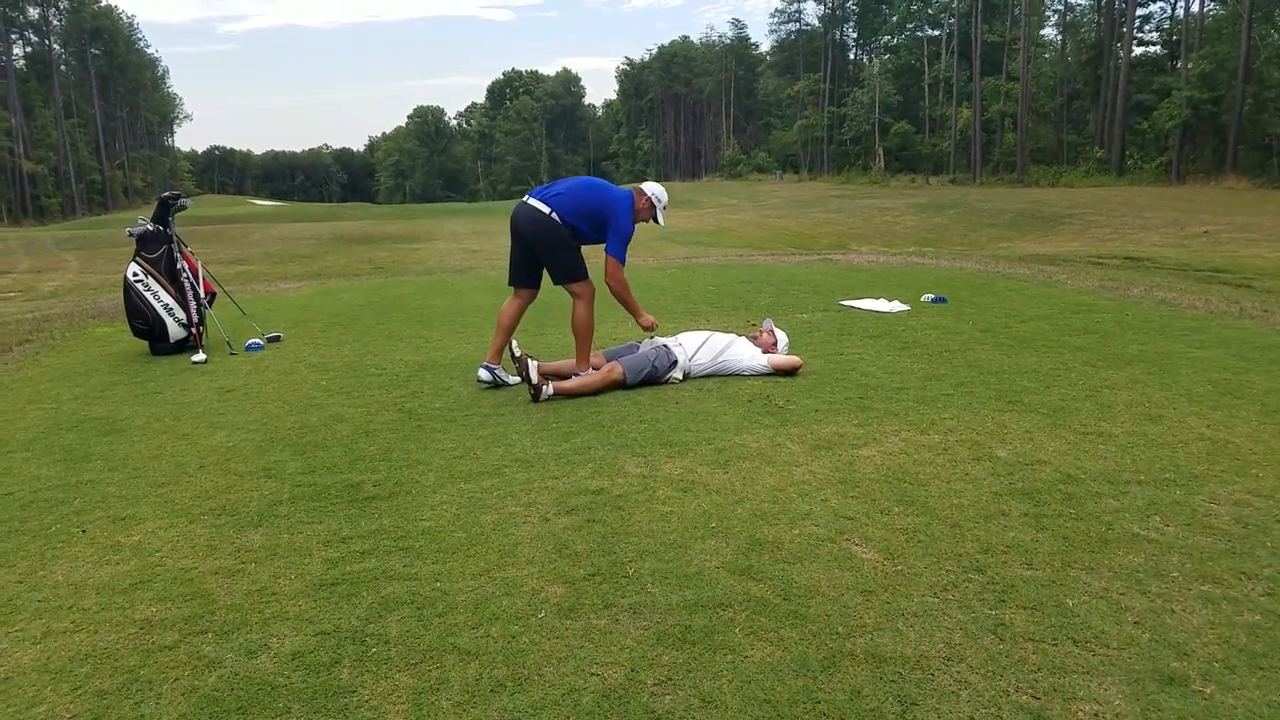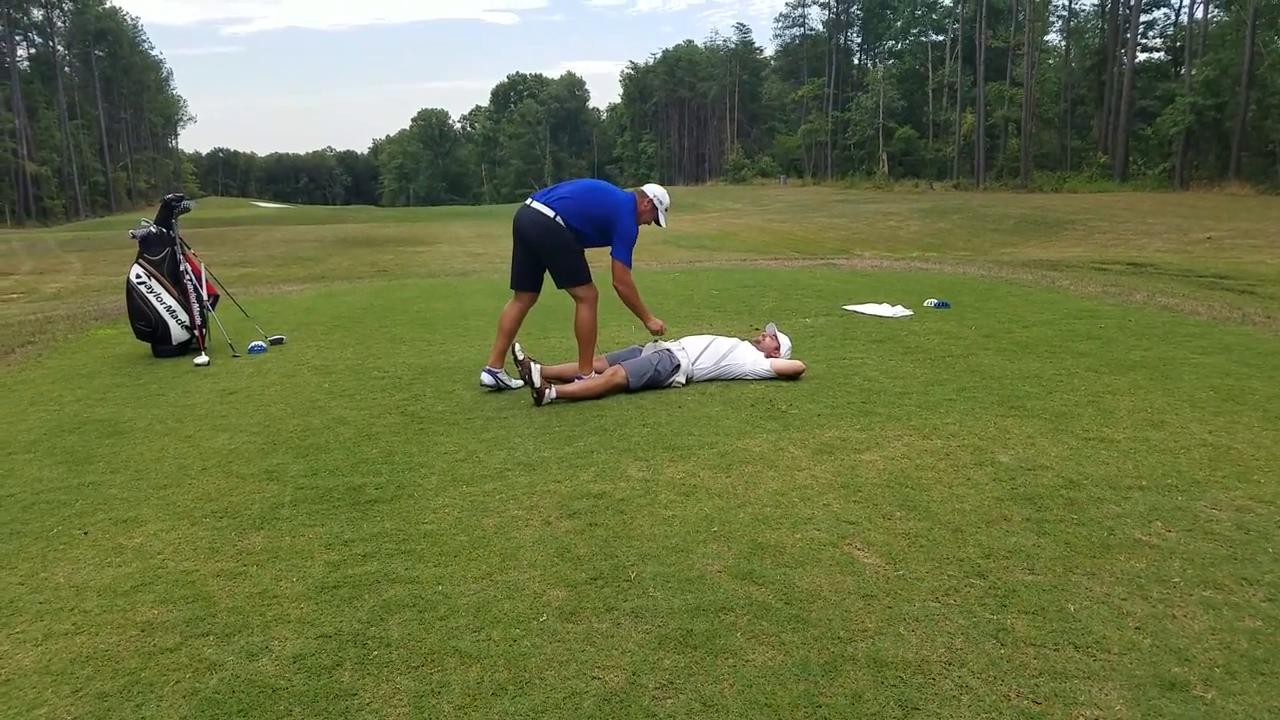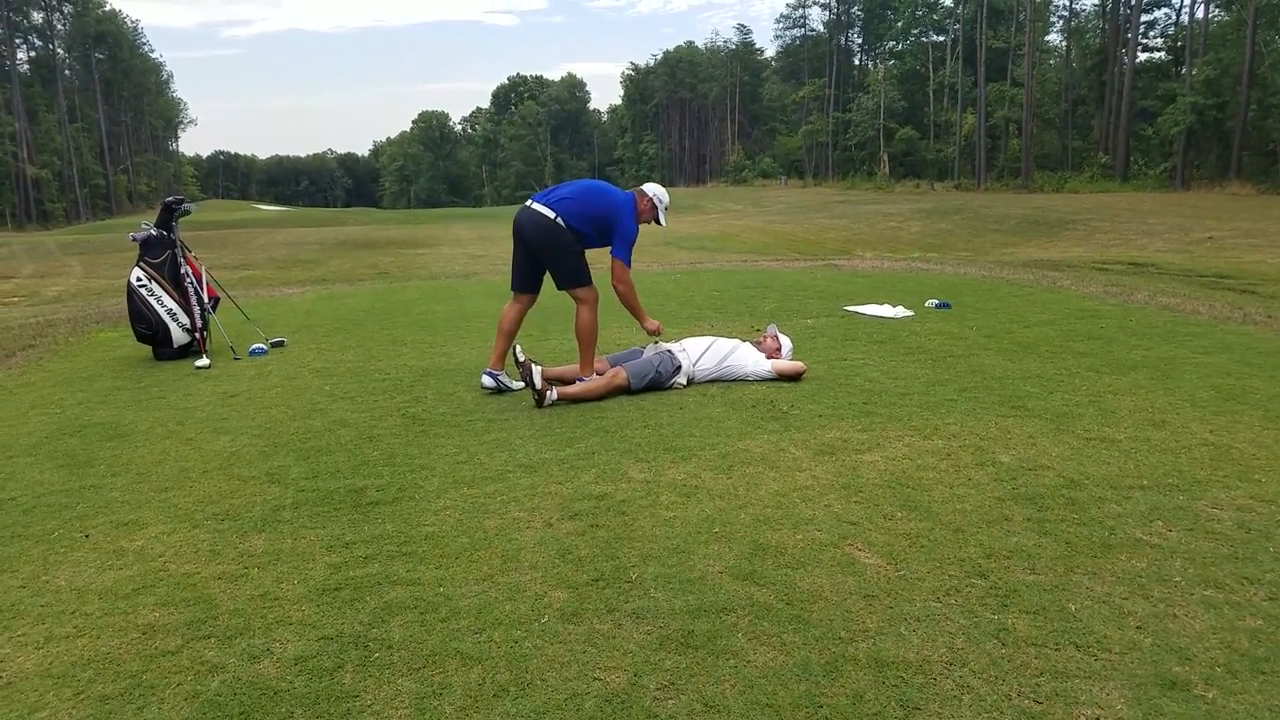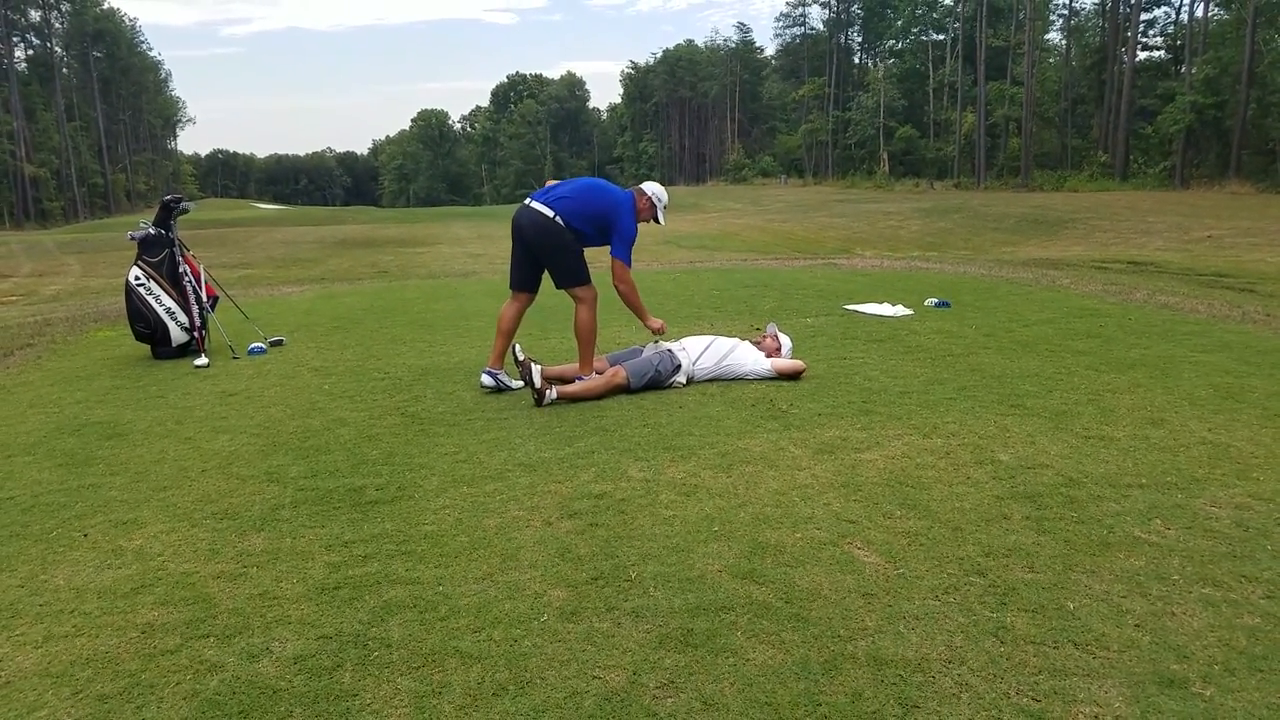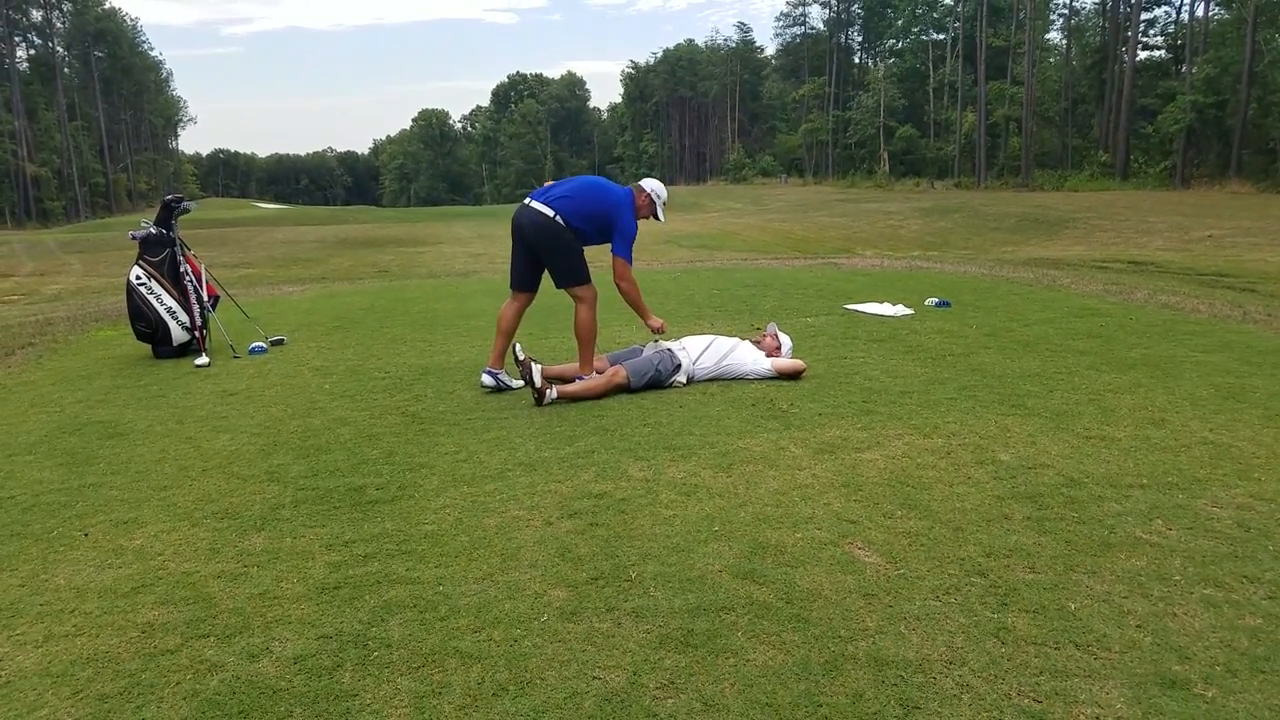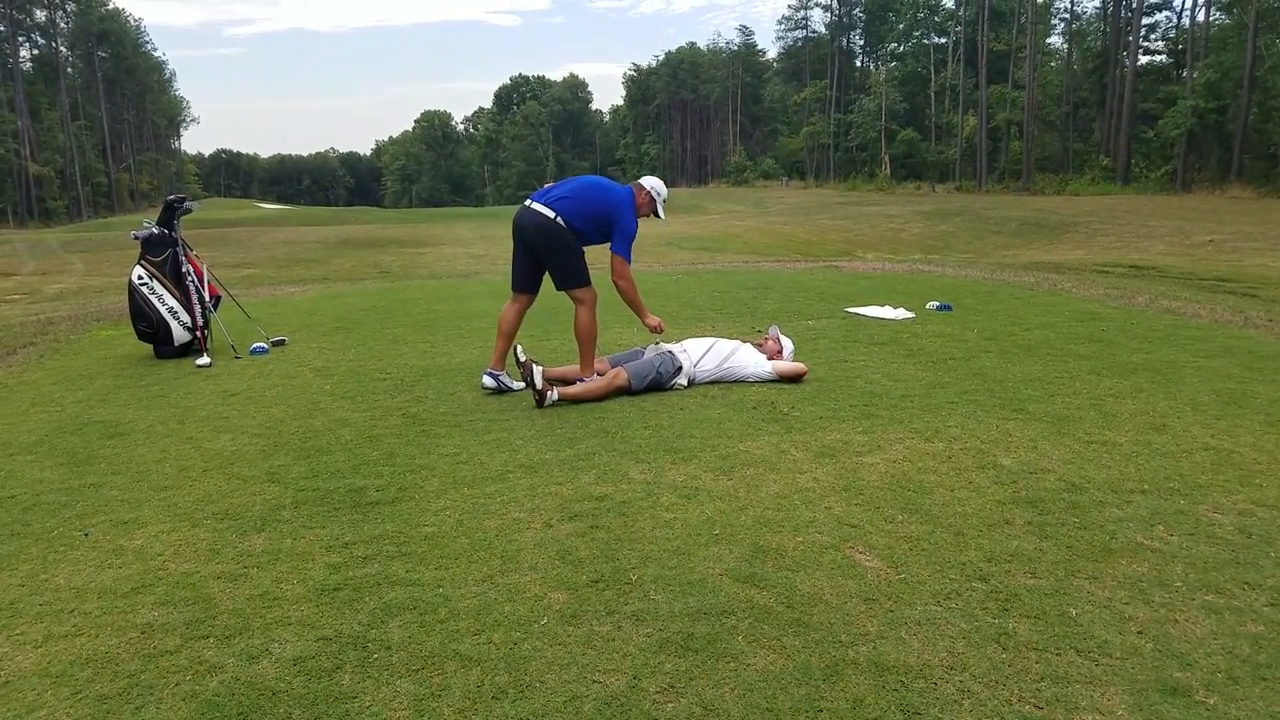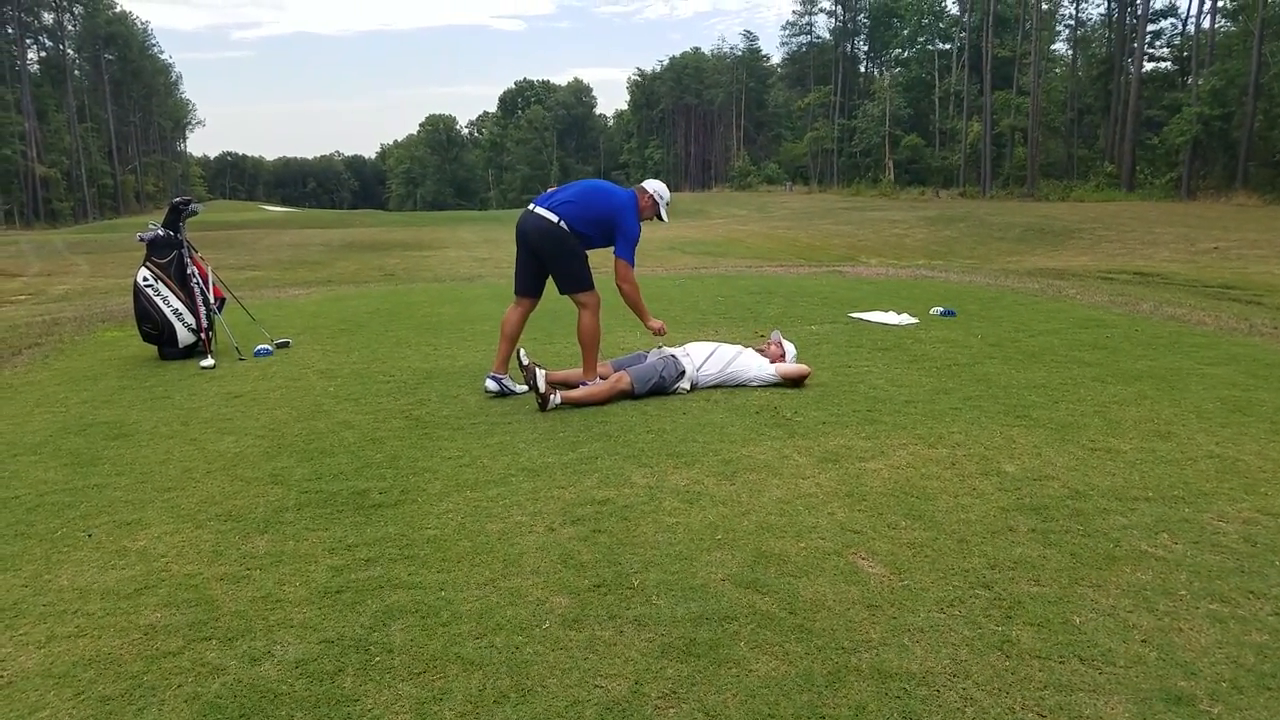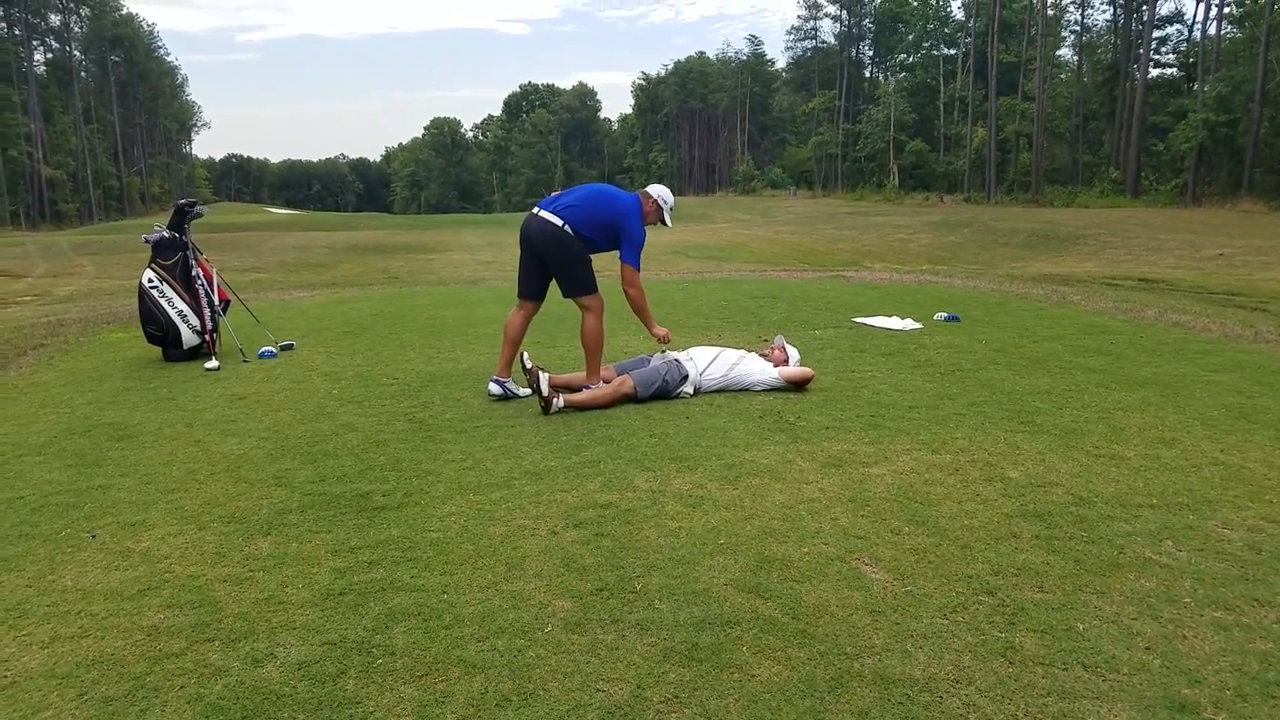
dt=0.2s
person 1, frame 1
left shoulder: (753, 358)
right shoulder: (738, 342)
left elbow: (796, 362)
left wrist: (780, 364)
left hip: (674, 359)
right hip: (666, 343)
left knee: (611, 372)
right knee: (596, 360)
left ankle: (547, 388)
right ankle: (536, 367)
person 1, frame 2
left shoulder: (755, 362)
right shoulder: (741, 346)
left elbow: (798, 367)
left wrist: (783, 369)
left hip: (677, 364)
right hip: (670, 348)
left knee: (614, 376)
right knee: (599, 363)
left ankle: (550, 392)
right ankle: (539, 370)
person 1, frame 3
left shoulder: (757, 363)
right shoulder: (743, 347)
left elbow: (799, 367)
left wrist: (785, 370)
left hip: (678, 365)
right hip: (670, 349)
left knee: (615, 378)
right knee: (599, 365)
left ankle: (551, 394)
right ankle: (539, 372)
person 1, frame 4
left shoulder: (756, 362)
right shoulder: (742, 346)
left elbow: (799, 366)
left wrist: (786, 372)
left hip: (677, 364)
right hip: (670, 348)
left knee: (615, 377)
right knee: (599, 364)
left ankle: (550, 393)
right ankle: (539, 371)
person 1, frame 5
left shoulder: (756, 362)
right shoulder: (742, 345)
left elbow: (799, 366)
left wrist: (786, 373)
left hip: (677, 364)
right hip: (670, 347)
left knee: (615, 376)
right knee: (599, 363)
left ankle: (550, 392)
right ankle: (539, 370)
person 1, frame 6
left shoulder: (758, 365)
right shoulder: (743, 349)
left elbow: (801, 369)
left wrist: (787, 375)
left hip: (678, 366)
right hip: (671, 349)
left knee: (616, 378)
right knee: (600, 365)
left ankle: (551, 394)
right ankle: (541, 372)
person 1, frame 7
left shoulder: (760, 369)
right shoulder: (746, 353)
left elbow: (803, 370)
left wrist: (790, 381)
left hip: (681, 370)
right hip: (673, 353)
left knee: (618, 383)
right knee: (603, 369)
left ankle: (554, 397)
right ankle: (543, 376)
person 1, frame 8
left shoulder: (764, 373)
right shoulder: (749, 357)
left elbow: (807, 373)
left wrist: (794, 386)
left hip: (684, 374)
right hip: (677, 358)
left knee: (621, 386)
right knee: (606, 373)
left ankle: (558, 400)
right ankle: (546, 379)
person 2, frame 1
left shoulder: (611, 196)
right shoulder: (622, 211)
right elbow: (613, 278)
right wrist: (639, 315)
left hip: (523, 212)
right hip: (544, 221)
left knee: (522, 296)
right knee: (583, 293)
left ankle: (491, 365)
right ankle: (582, 372)
person 2, frame 2
left shoulder: (613, 197)
right shoulder: (625, 215)
right elbow: (621, 283)
right wrist: (648, 319)
left hip: (526, 215)
right hip: (548, 225)
left knee: (523, 298)
right knee: (586, 297)
left ankle: (493, 369)
right ankle: (584, 376)
person 2, frame 3
left shoulder: (611, 196)
right shoulder: (625, 215)
right elbow: (620, 282)
right wrist: (645, 320)
left hip: (526, 216)
right hip: (549, 227)
left knee: (521, 300)
right knee: (587, 299)
left ankle: (494, 372)
right ankle: (586, 378)
person 2, frame 4
left shoulder: (608, 193)
right shoulder: (624, 214)
left elbow: (551, 185)
right elbow: (621, 282)
right wrist: (648, 319)
left hip: (525, 215)
right hip: (548, 226)
left knee: (520, 299)
right knee: (585, 298)
left ankle: (494, 371)
right ankle: (585, 377)
person 2, frame 5
left shoulder: (608, 191)
right shoulder: (624, 212)
left elbow: (549, 186)
right elbow: (622, 279)
right wrist: (648, 317)
left hip: (524, 214)
right hip: (548, 225)
left knee: (520, 298)
right knee: (585, 297)
left ankle: (494, 370)
right ankle: (585, 376)
person 2, frame 6
left shoulder: (607, 190)
right shoulder: (624, 210)
left elbow: (549, 187)
right elbow: (620, 278)
right wrist: (646, 316)
left hip: (525, 215)
right hip: (549, 227)
left knee: (520, 299)
right knee: (585, 299)
left ankle: (495, 372)
right ankle: (586, 378)
person 2, frame 7
left shoulder: (610, 193)
right shoulder: (627, 213)
left elbow: (552, 192)
right elbow: (624, 281)
right wrist: (648, 319)
left hip: (529, 220)
right hip: (553, 231)
left knee: (523, 303)
right knee: (588, 303)
left ankle: (498, 375)
right ankle: (589, 382)
person 2, frame 8
left shoulder: (614, 198)
right shoulder: (631, 218)
left elbow: (556, 196)
right elbow: (630, 286)
right wrist: (653, 327)
left hip: (533, 223)
right hip: (557, 234)
left knee: (526, 307)
right knee: (592, 307)
left ankle: (501, 379)
right ankle: (592, 386)
